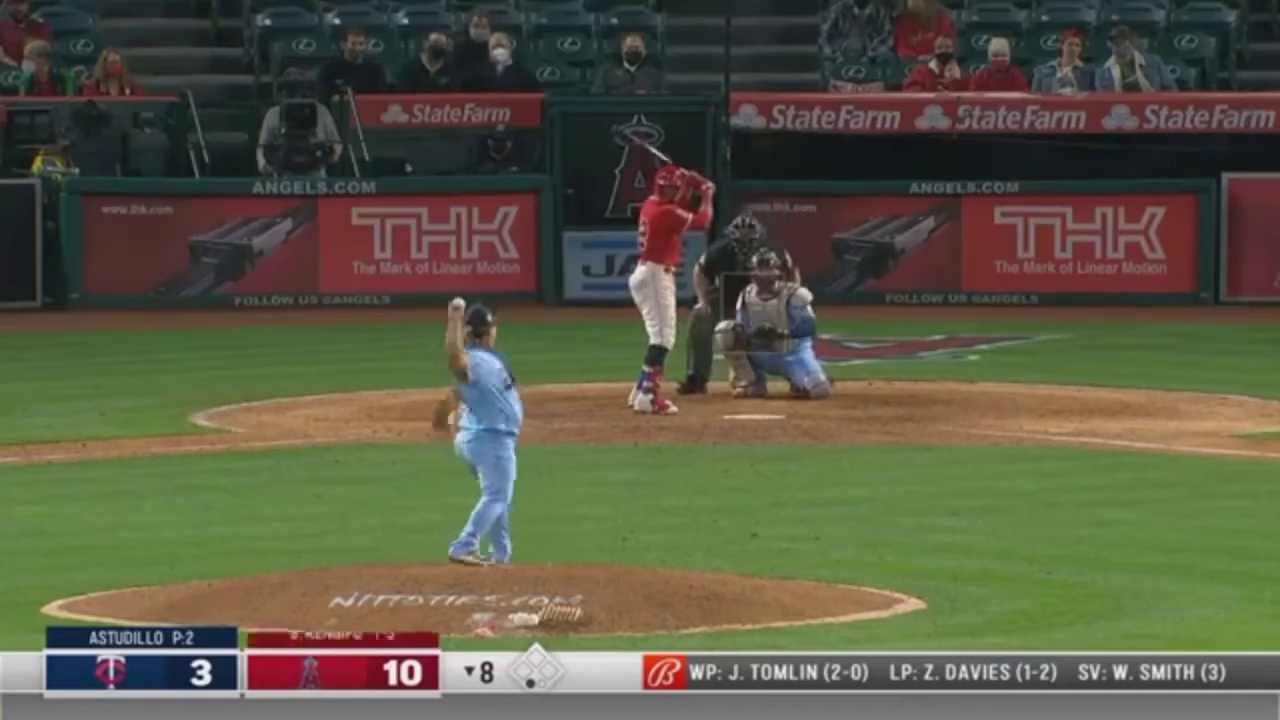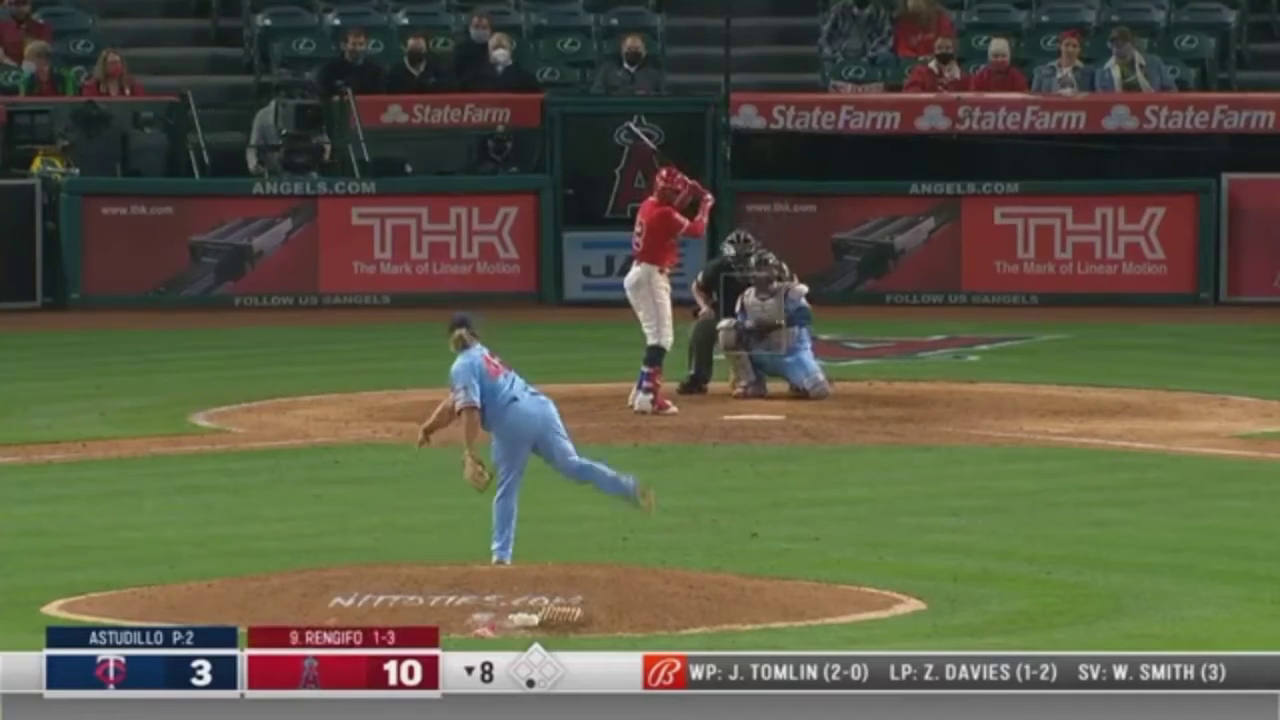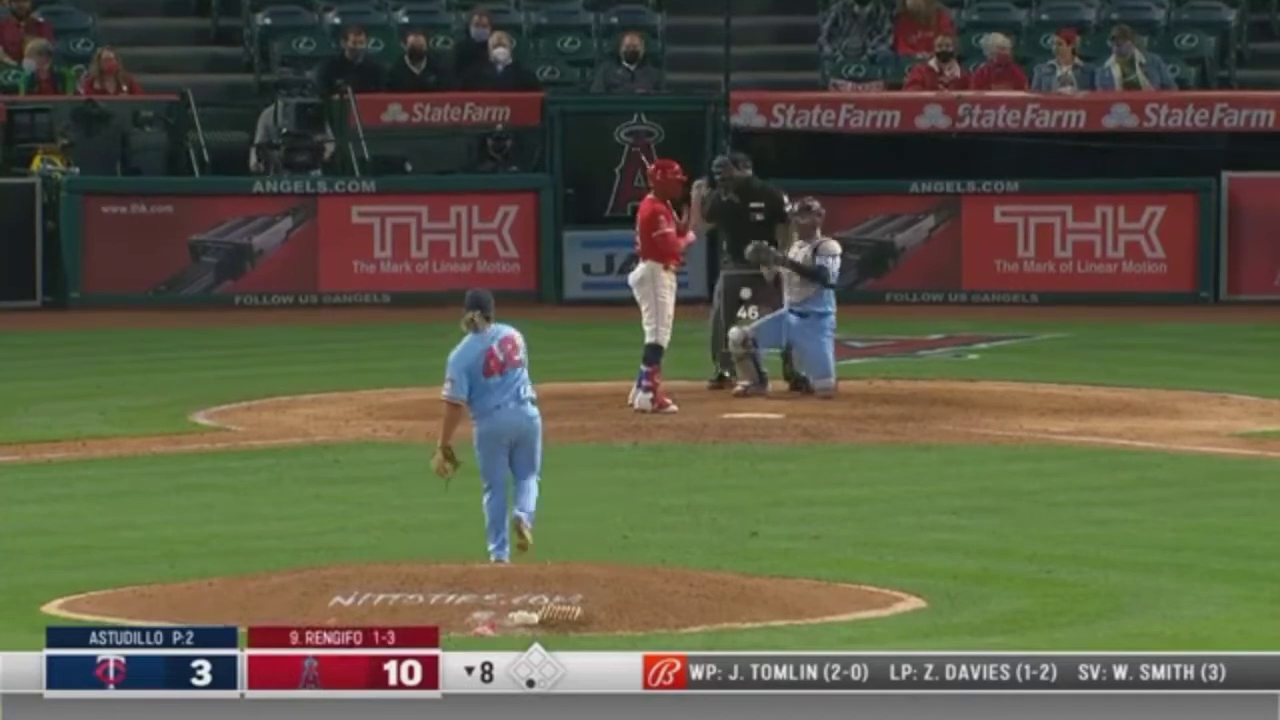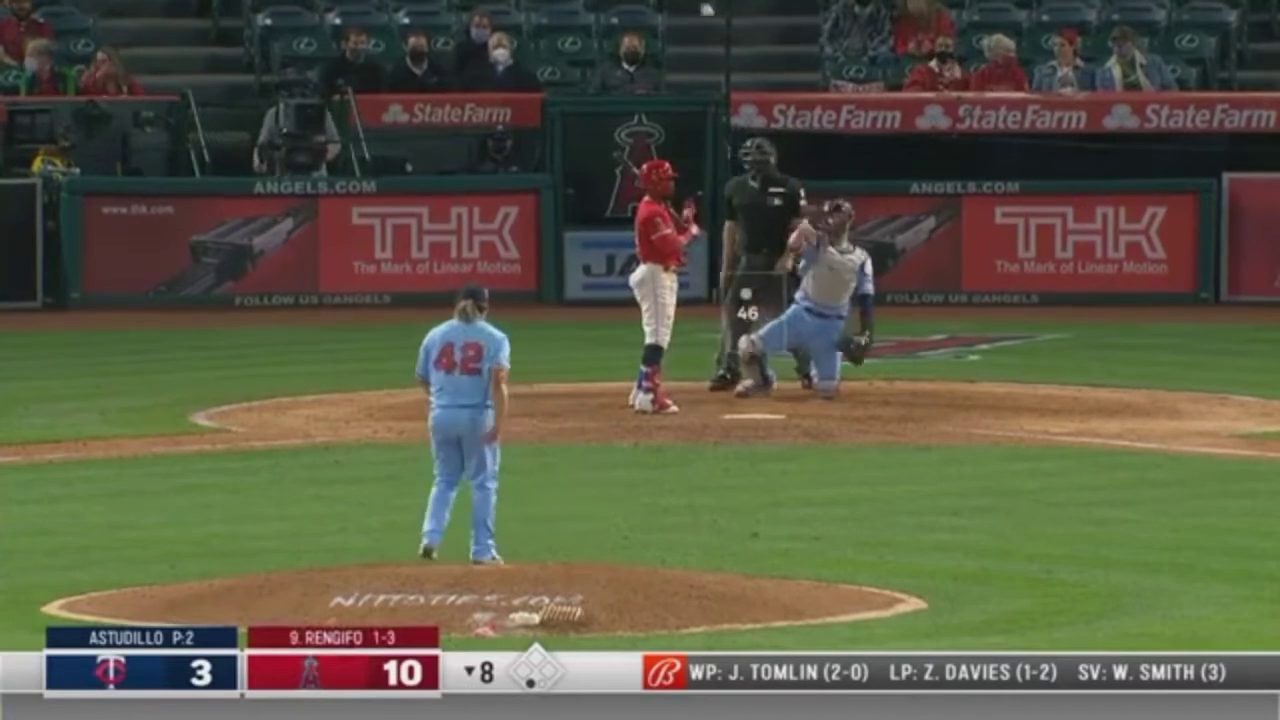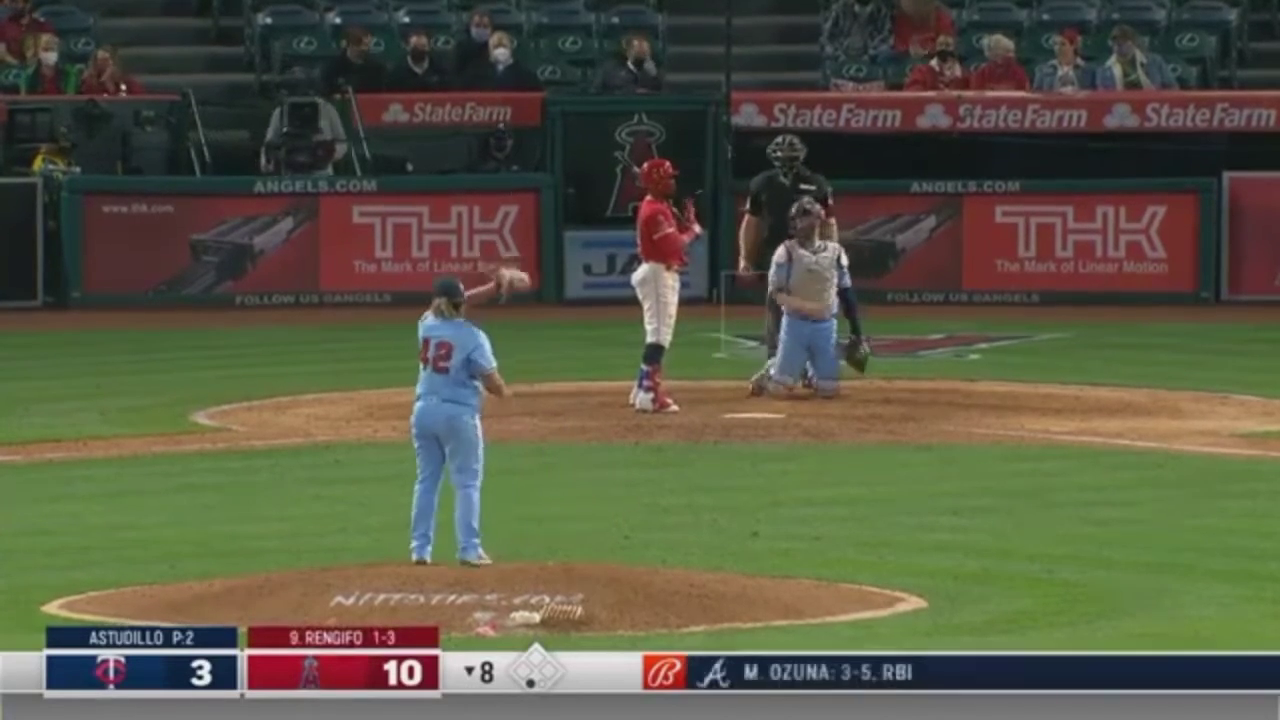
dt=1s
person 1, frame 1
left shoulder: (485, 355)
right shoulder: (474, 360)
left elbow: (458, 390)
right elbow: (454, 359)
left wrist: (449, 405)
right wrist: (453, 322)
left hip: (474, 438)
right hip: (491, 439)
left knee: (496, 492)
right knee: (496, 495)
left ankle: (501, 551)
right ankle: (463, 547)
person 1, frame 2
left shoulder: (462, 367)
right shoulder: (483, 354)
left elbow: (469, 410)
right elbow: (455, 403)
left wrist: (470, 451)
right wrist: (427, 429)
left hip: (511, 423)
right hip: (541, 409)
left knee: (506, 492)
right knee: (574, 466)
left ankle: (501, 555)
right ankle: (630, 489)
person 1, frame 3
left shoulder: (461, 354)
right shoulder: (512, 334)
left elbow: (455, 404)
left wrist: (444, 444)
left hip: (491, 422)
right hip: (526, 414)
left knee: (495, 488)
right knee: (528, 475)
left ankle: (499, 552)
right ankle: (523, 515)
person 1, frame 4
left shoulder: (435, 335)
right shoulder: (495, 338)
left elbow: (422, 379)
right elbow: (498, 382)
right wrist: (500, 422)
left hip: (441, 416)
right hip: (478, 417)
left knee: (444, 480)
right knee: (483, 483)
left ankle: (431, 538)
right ankle: (482, 550)
person 1, frame 5
left shoulder: (426, 324)
right shoulder: (472, 336)
left elbow: (458, 302)
right elbow: (491, 382)
left wrist: (493, 287)
right wrist: (503, 391)
left hip: (424, 411)
right hip: (458, 415)
left knee: (426, 481)
right knee: (466, 483)
left ankle: (419, 549)
right ankle: (468, 549)
person 2, frame 1
left shoulder: (652, 204)
right shoulder: (666, 212)
left elbow: (678, 206)
right elbow: (702, 221)
left wrist: (690, 187)
right wrist: (707, 193)
left hip: (649, 274)
right hip: (656, 276)
left knee: (660, 336)
right knee: (663, 336)
left ankle: (642, 390)
right ankle: (648, 397)
person 2, frame 2
left shoulder: (649, 205)
right shoulder: (663, 213)
left elbow: (672, 210)
right elbow: (697, 229)
left wrist: (689, 194)
right wrist: (706, 202)
left hip: (643, 274)
right hip: (650, 277)
left knee: (657, 336)
right knee: (661, 337)
left ankle: (642, 391)
right ankle: (648, 397)
person 2, frame 3
left shoulder: (659, 205)
right shoulder: (656, 209)
left elbow: (674, 233)
right elbow: (672, 246)
left wrist: (685, 224)
right wrist: (689, 236)
left hip: (659, 273)
right hip: (656, 274)
left knee: (656, 334)
right knee: (658, 334)
left ankle: (642, 389)
right ankle: (647, 395)
person 2, frame 4
left shoulder: (660, 207)
right shoulder: (652, 212)
left elbow: (675, 233)
right elbow: (673, 246)
left wrist: (686, 219)
right wrist: (692, 230)
left hip: (663, 275)
right hip: (656, 275)
left knee: (657, 335)
right knee: (658, 335)
left ankle: (643, 390)
right ankle: (648, 396)
person 2, frame 5
left shoulder: (661, 206)
right shoulder: (654, 211)
left elbow: (678, 233)
right elbow: (675, 245)
left wrist: (687, 219)
right wrist: (694, 229)
left hip: (665, 274)
right hip: (658, 275)
left knee: (658, 334)
right knee: (659, 334)
left ankle: (643, 389)
right ankle: (648, 395)
person 3, frame 1
right shoulder: (718, 251)
left elbow: (793, 272)
right elbow: (700, 272)
right wrist: (702, 301)
right hip: (725, 298)
right knee: (699, 319)
right ankle: (696, 378)
person 3, frame 2
left shoulder: (764, 268)
right shoulder: (717, 267)
left elbow: (781, 291)
right elbow: (698, 287)
right wrist: (705, 306)
left hip: (756, 312)
right hip: (724, 310)
right knee: (701, 330)
right ankle: (697, 379)
person 3, frame 3
left shoulder: (770, 195)
right shoulder: (719, 197)
left elbow: (788, 230)
right elbow: (700, 226)
right wrist: (696, 199)
right hip: (732, 266)
right knee: (720, 319)
right ankle: (723, 371)
person 3, frame 4
left shoulder: (789, 187)
right shoulder: (736, 187)
left elbow: (800, 226)
right elbow: (731, 227)
left wrist: (788, 258)
right wrist: (727, 266)
left hip: (779, 261)
right hip: (748, 261)
right knee: (734, 317)
left ankle: (807, 369)
right ankle: (729, 371)
person 3, frame 5
left shoulder: (817, 184)
right shoulder: (762, 183)
left elbow: (828, 223)
right elbow: (751, 222)
right wrist: (745, 257)
right hip: (774, 258)
right knee: (776, 315)
person 4, frame 1
left shoulder: (794, 294)
right shoulder: (747, 296)
left elbow: (809, 327)
right elbow: (740, 331)
left wrist: (780, 332)
right wrist: (750, 335)
left hip: (793, 354)
right hip: (761, 355)
left knee: (819, 390)
right knee: (724, 329)
left ankle: (797, 379)
right ankle: (753, 382)
person 4, frame 2
left shoulder: (791, 292)
right shoulder: (747, 298)
left elbow: (805, 315)
right elbow: (741, 334)
left wrist: (775, 323)
left hip: (793, 354)
right hip: (762, 356)
left knee: (819, 390)
right knee: (727, 327)
left ankle: (798, 381)
right ankle: (752, 382)
person 4, frame 3
left shoulder: (827, 247)
right shoulder: (796, 246)
left elbow: (822, 276)
left wrist: (786, 262)
right wrist: (770, 259)
left hip: (816, 322)
right hip: (789, 315)
left knee: (824, 388)
right knee: (737, 337)
left ankle: (807, 375)
right ankle: (757, 382)
person 4, frame 4
left shoulder: (861, 259)
right shoulder: (815, 243)
left elbow: (866, 300)
right elbow: (793, 246)
left wrist: (866, 331)
right wrist: (800, 230)
left hip: (831, 325)
right hip: (801, 314)
left knee: (827, 390)
right knee: (749, 346)
left ankle: (818, 374)
right ankle: (762, 381)
person 4, frame 5
left shoulder: (835, 252)
right shoulder: (786, 252)
left elbow: (846, 294)
right elbow: (776, 294)
left wrist: (856, 332)
right wrist: (806, 307)
left hip: (826, 326)
right hip: (795, 324)
left knee: (828, 389)
right knee: (780, 386)
left ankle: (813, 372)
right ankle: (771, 374)
